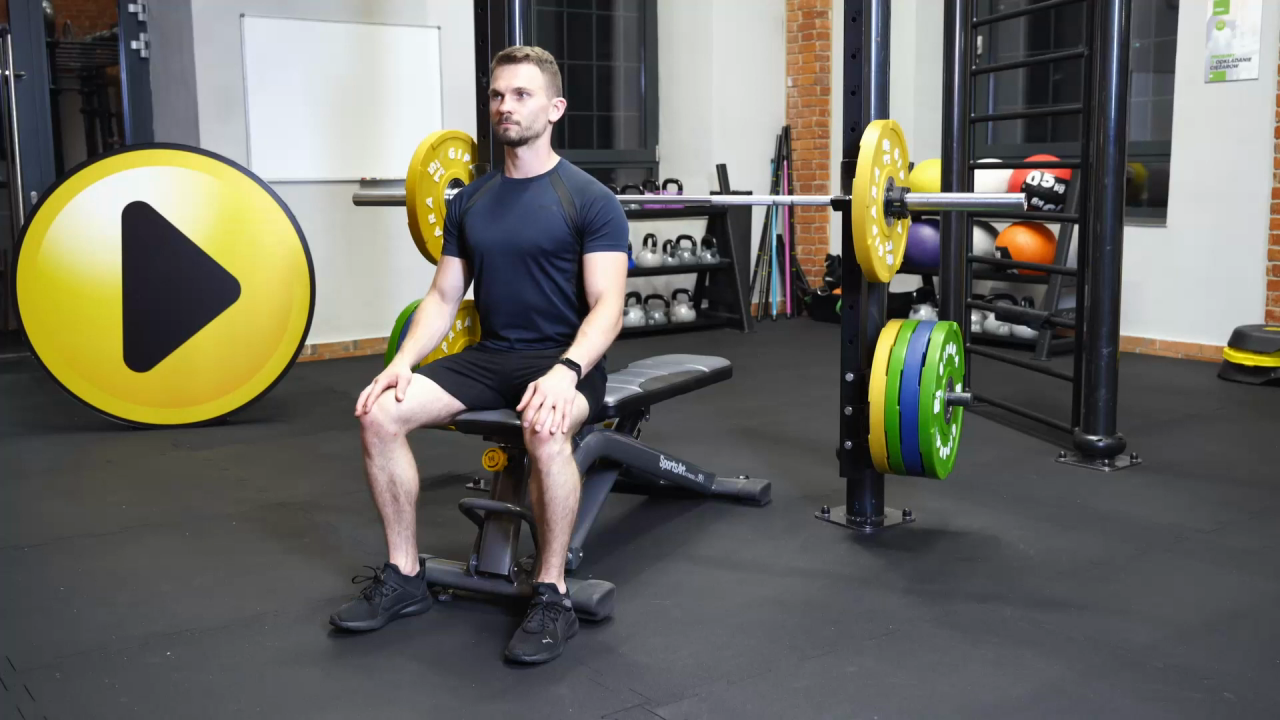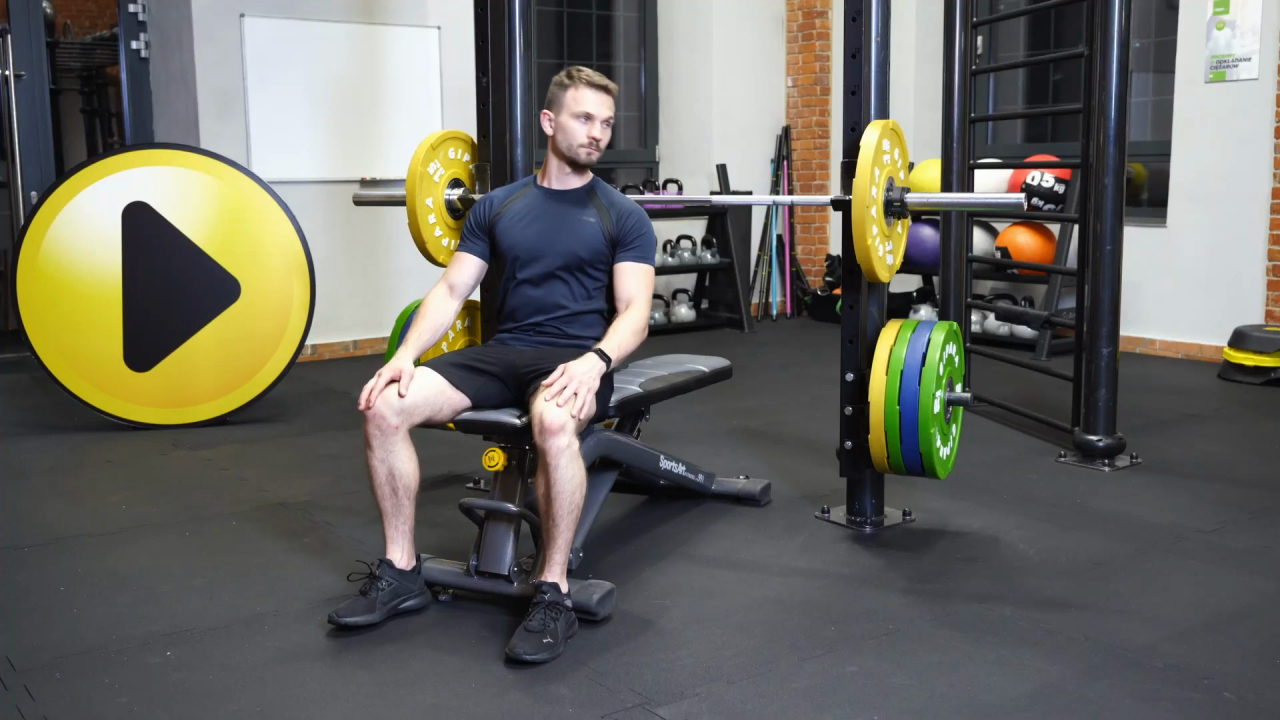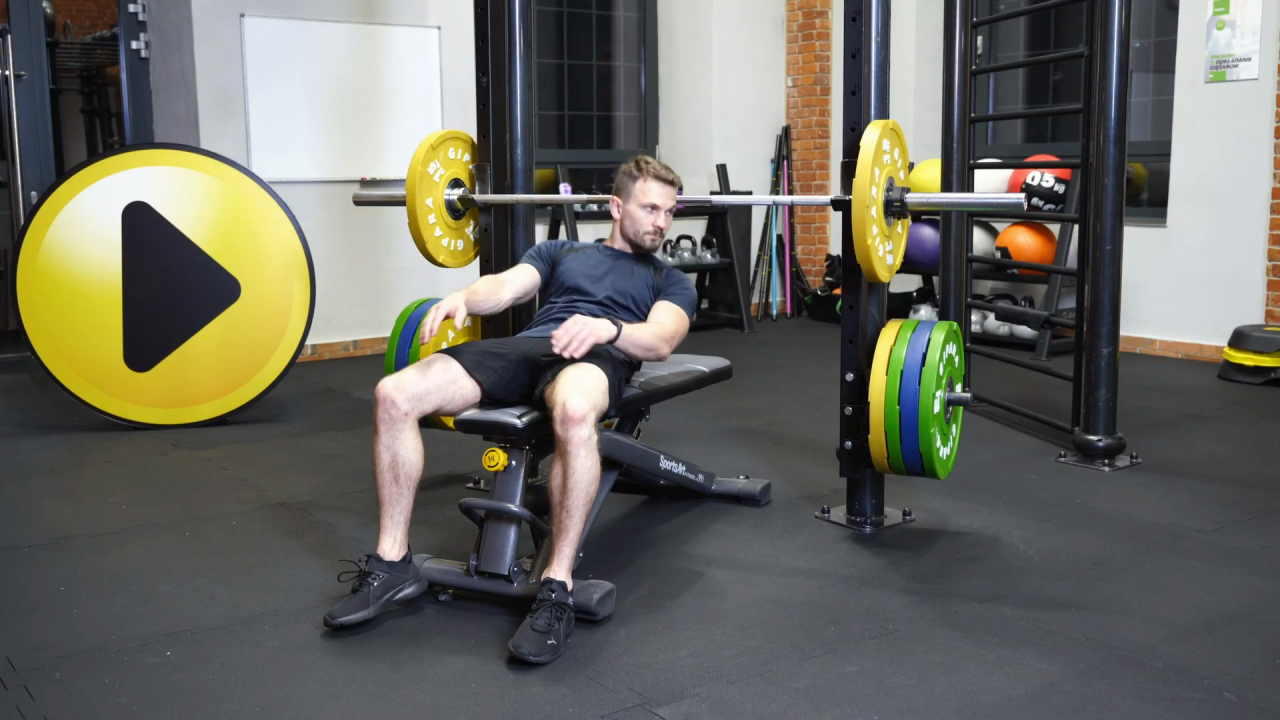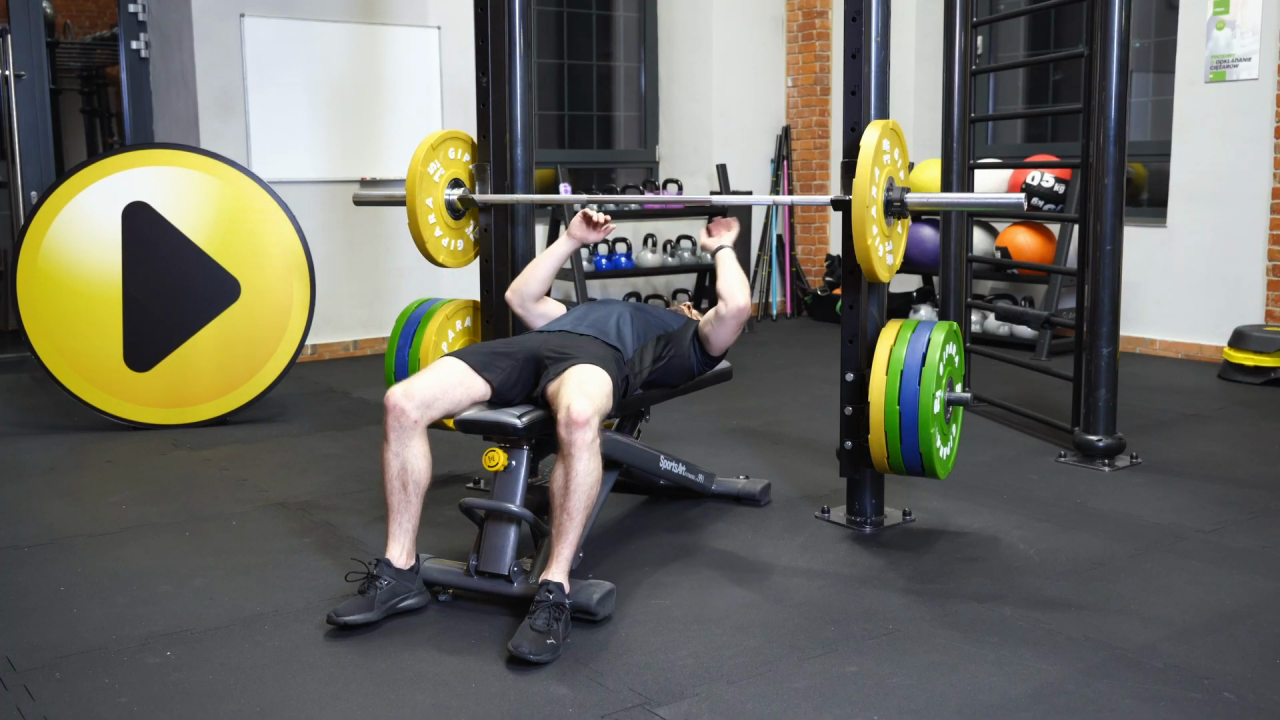
dt=1s
person 1, frame 1
left shoulder: (590, 201)
right shoulder: (469, 201)
left elbow: (606, 306)
right elbow: (444, 296)
left wrist: (565, 371)
right wrist: (403, 360)
left hip: (565, 362)
right hip: (490, 357)
left knee: (545, 432)
right knee: (381, 414)
left ankle: (552, 595)
right ankle: (404, 576)
person 1, frame 2
left shoulder: (624, 217)
right shoulder: (497, 206)
left elbow: (634, 312)
right elbow: (451, 290)
left wrist: (596, 360)
right wrist: (404, 353)
left hip: (574, 360)
right hip: (502, 352)
left knee: (554, 423)
right knee: (383, 406)
left ankle: (553, 594)
right ankle: (400, 570)
person 1, frame 3
left shoulder: (673, 284)
right shoulder: (562, 252)
left elbow: (660, 342)
right elbow: (505, 290)
left wrist: (604, 328)
right wrist: (460, 291)
left hip: (592, 355)
right hip: (522, 347)
left knee: (574, 415)
right knee: (394, 396)
left ankle: (557, 591)
right ankle: (392, 564)
person 1, frame 4
left shoulder: (693, 344)
right shoulder: (593, 310)
left elbow: (735, 308)
right elbow: (521, 298)
left wrist: (723, 249)
right wrist: (571, 240)
left hip: (597, 354)
right hip: (536, 345)
left knee: (578, 419)
right knee: (403, 403)
left ankle: (554, 591)
right ankle: (399, 570)
